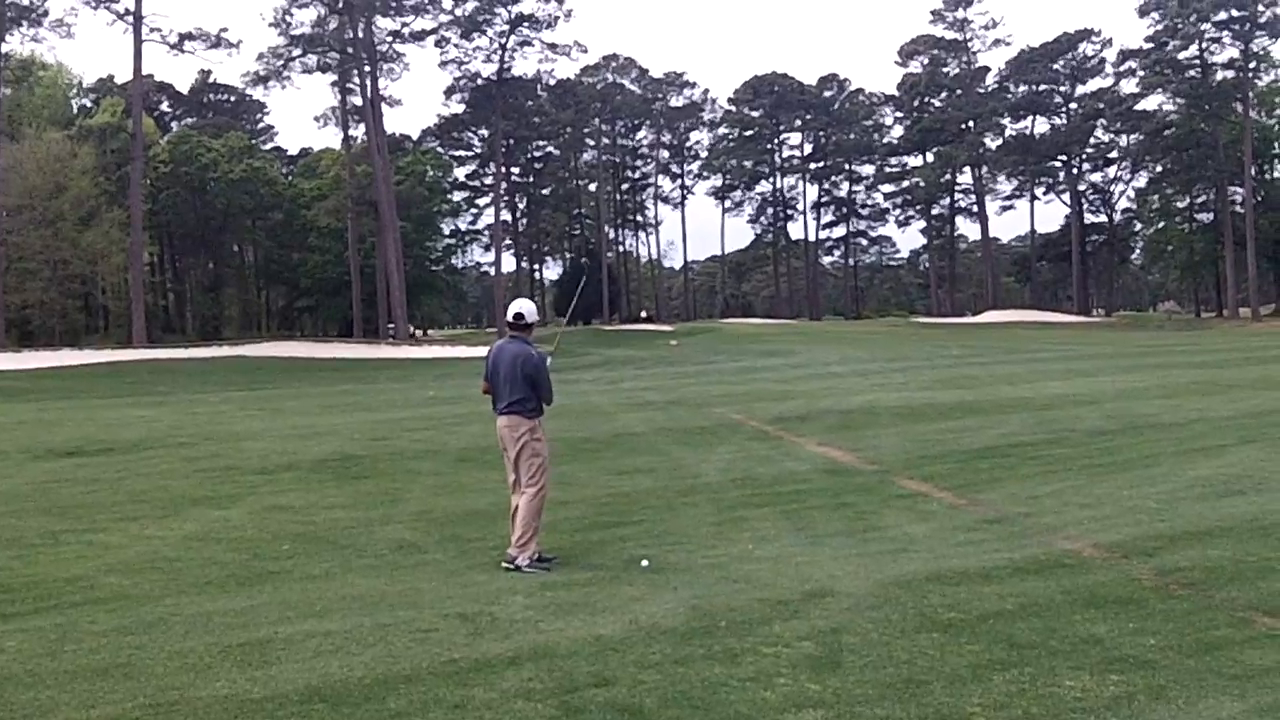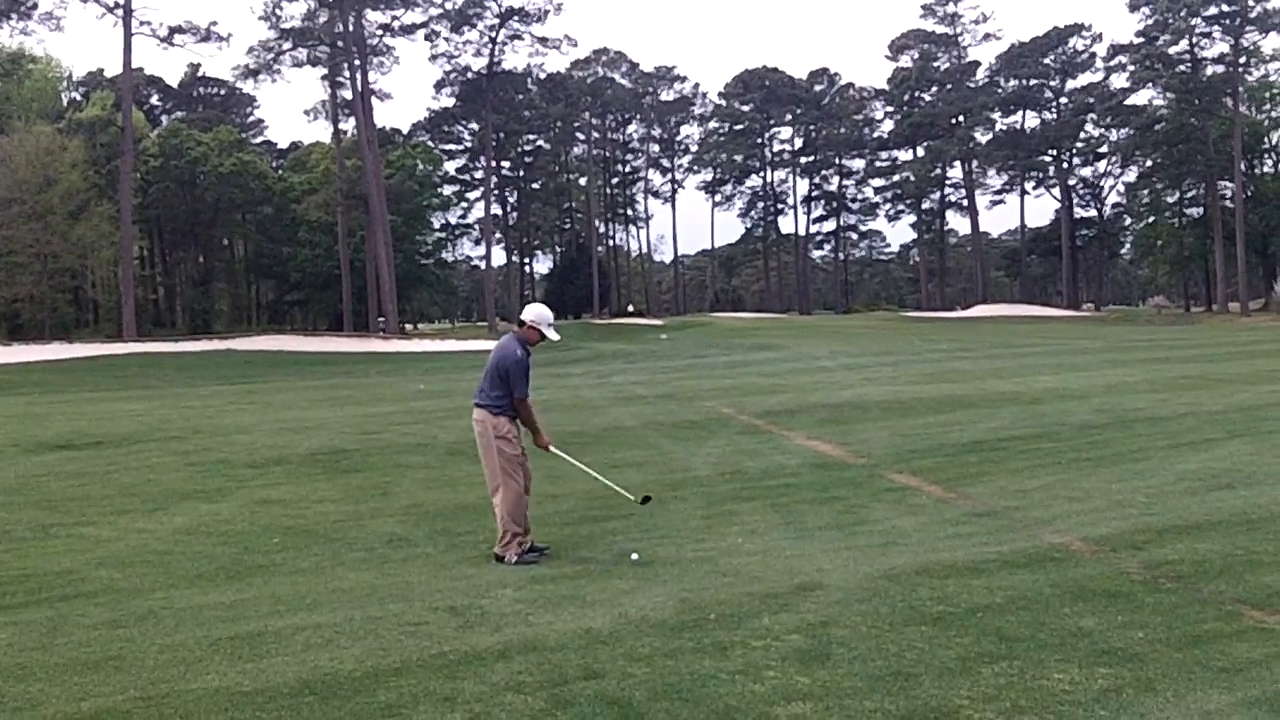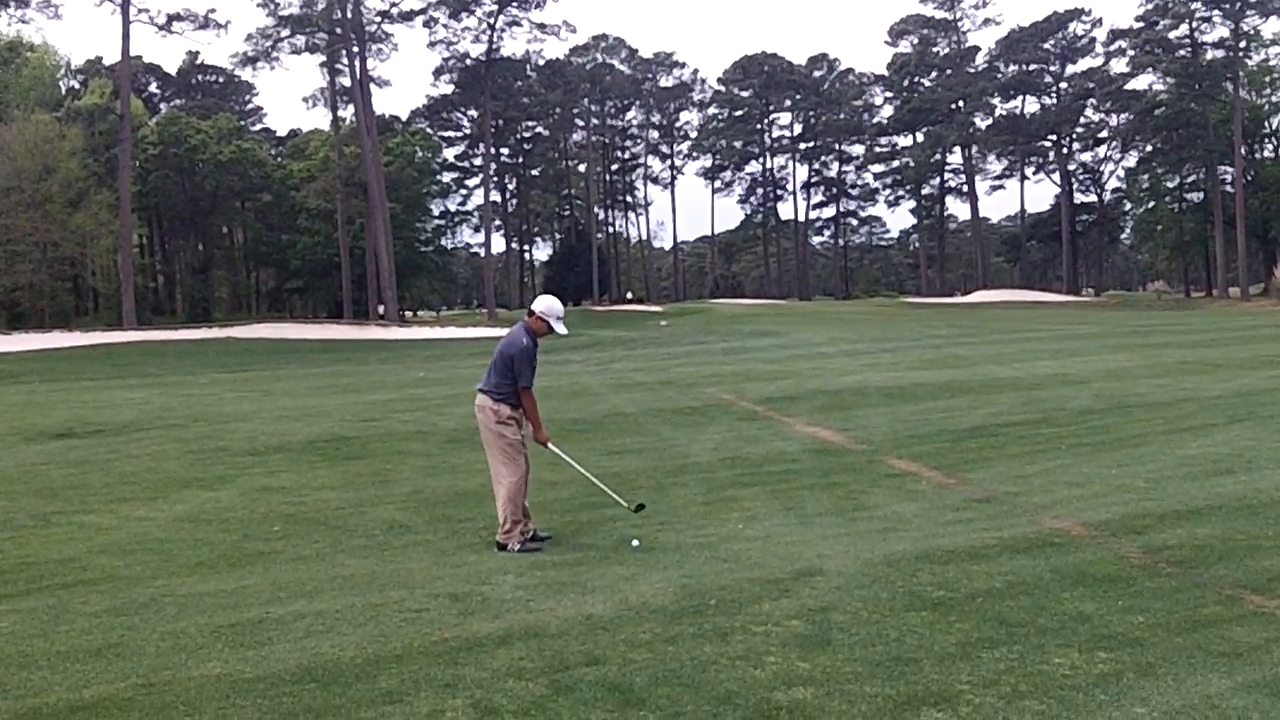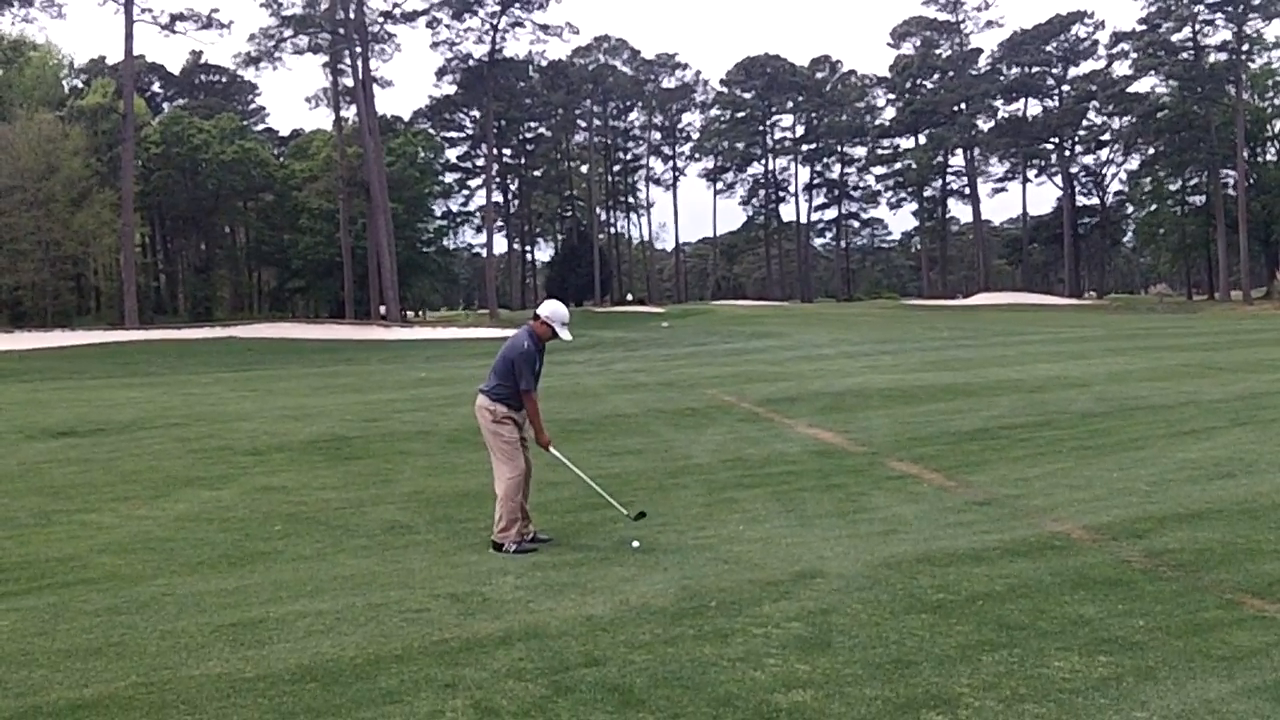
dt=1s
person 1, frame 1
left shoulder: (495, 349)
right shoulder: (532, 356)
left elbow: (486, 387)
right elbow: (547, 399)
left hip: (503, 422)
right hip: (525, 425)
left knee: (520, 488)
right knee: (533, 488)
left ankle: (525, 549)
right ankle: (520, 555)
person 1, frame 2
left shoulder: (510, 344)
right shoulder: (516, 355)
right elbow: (521, 402)
left wrist: (532, 430)
right wrist: (538, 434)
left hip: (497, 419)
right hip: (496, 421)
left knee: (521, 480)
right knee: (508, 486)
left ankle: (521, 540)
right ankle: (507, 550)
person 1, frame 3
left shoulder: (526, 337)
right shoulder: (522, 344)
left elbow: (524, 389)
right elbow: (526, 392)
left wrist: (529, 421)
right wrist: (538, 429)
left hip: (505, 408)
right hip: (496, 409)
left knee: (519, 470)
right knee: (511, 473)
left ankle: (522, 528)
right ankle: (509, 539)
person 1, frame 4
left shoulder: (534, 342)
right shoulder: (524, 348)
left elbow: (529, 391)
right elbow: (527, 395)
left wrist: (532, 425)
right wrist: (540, 432)
left hip: (509, 410)
right hip: (496, 411)
left knee: (523, 470)
right knee: (511, 472)
left ankle: (522, 529)
right ankle: (504, 538)
